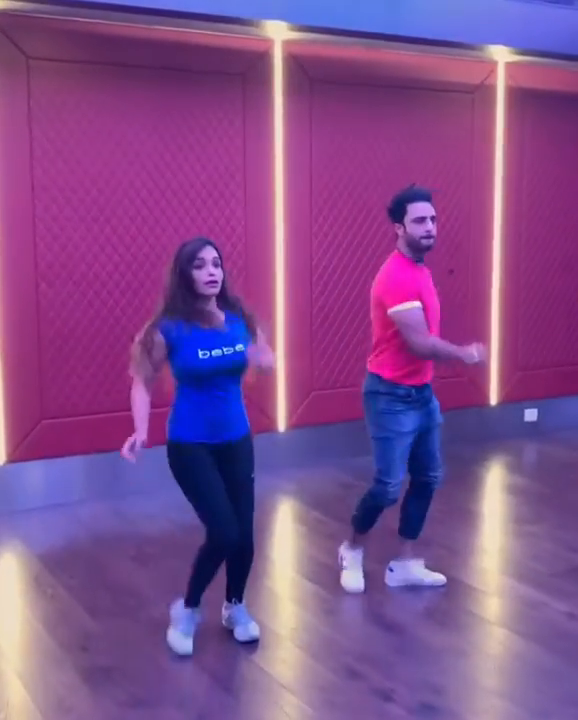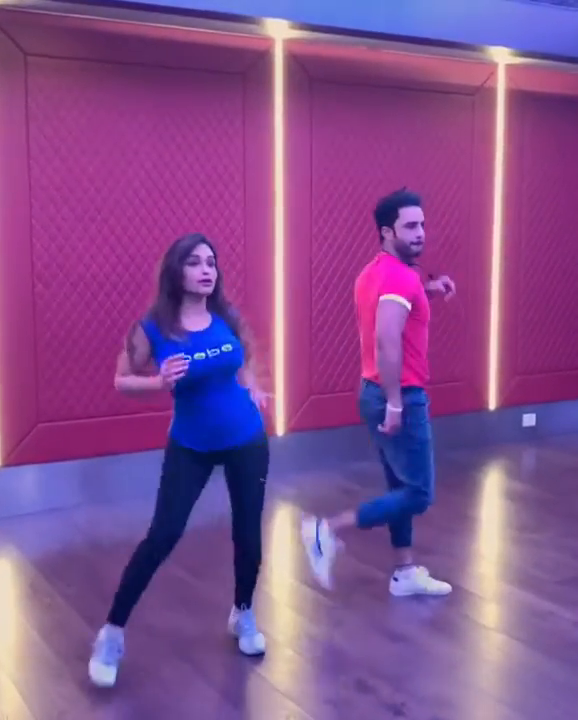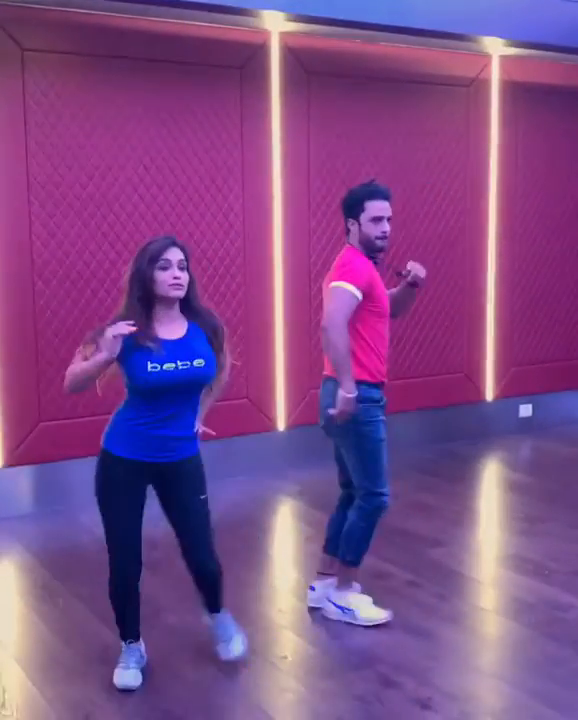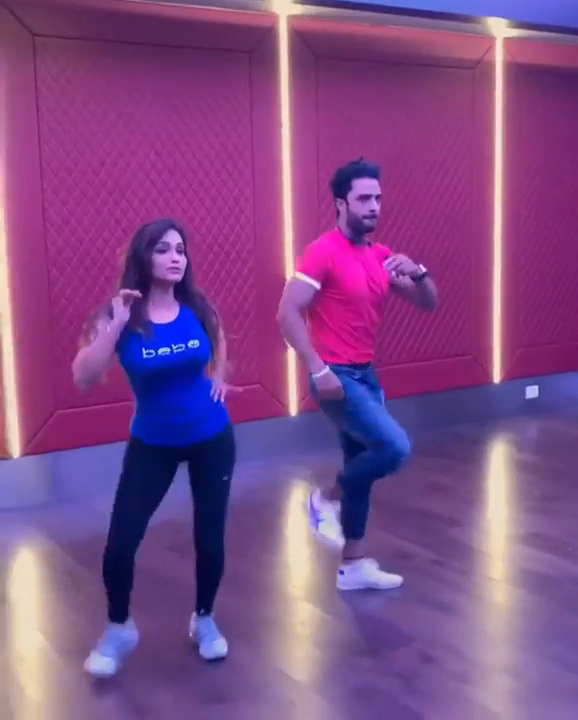
dt=0.4s
person 1, frame 1
left shoulder: (237, 317)
right shoulder: (168, 328)
left elbow: (261, 355)
right elbow: (140, 379)
left wrist: (262, 357)
right wrist: (139, 430)
left hip: (235, 437)
right hip: (189, 443)
left knee: (243, 534)
right knee: (225, 533)
left ankle: (235, 607)
right ankle: (187, 610)
person 1, frame 2
left shoulder: (227, 318)
right shoulder: (152, 329)
right elbow: (121, 380)
left wrist: (251, 386)
right wrist: (158, 381)
left hip: (246, 441)
right hip: (189, 447)
left knee: (247, 536)
right knee: (161, 537)
left ankle: (243, 616)
right ankle: (112, 634)
person 1, frame 3
left shoulder: (205, 326)
right shoulder: (127, 333)
left elbow: (221, 371)
right elbow: (72, 383)
left wrist: (199, 413)
right wrist: (106, 354)
left hip: (180, 458)
right hip: (123, 461)
left knee: (201, 556)
right knee: (126, 563)
left ankle: (219, 617)
right ankle: (132, 647)
person 1, frame 4
left shoulder: (197, 309)
right shoulder: (119, 314)
right elbow: (82, 378)
left wrist: (216, 380)
right wrist: (116, 325)
left hip: (212, 438)
right hip: (152, 444)
left knee: (210, 535)
right knee: (121, 542)
left ankle: (204, 620)
right ankle: (118, 628)
person 2, frame 1
left shoulder: (418, 271)
right shoulder: (396, 277)
right elbow: (419, 343)
left wrist: (448, 352)
right wrist: (465, 354)
left hip: (419, 391)
right hip: (390, 393)
left knee: (426, 480)
right knee: (388, 485)
left ankle: (404, 564)
right ankle: (353, 549)
person 2, frame 2
left shoulder: (377, 272)
right shoulder: (398, 275)
right elbow: (386, 341)
left wrist: (426, 292)
right wrist: (395, 403)
left hip: (380, 394)
right hip: (402, 398)
left knee: (404, 483)
right knee: (418, 494)
left ankle: (407, 575)
right ankle: (329, 530)
person 2, frame 3
left shoulder: (359, 268)
right shoulder: (354, 267)
left elbow: (391, 310)
right elbow: (331, 324)
left wrist: (408, 286)
right wrist: (345, 386)
left hip: (358, 396)
right hip: (355, 398)
left knee: (356, 492)
right knee: (372, 497)
left ankle: (324, 584)
right ankle: (341, 593)
person 2, frame 4
left shoulder: (382, 256)
right shoulder: (322, 254)
left elbow: (429, 303)
right elbow: (288, 313)
left wrist: (417, 273)
right wrist: (318, 369)
left hip: (366, 375)
right hip: (337, 378)
left knee: (365, 464)
right knee: (395, 448)
left ankle: (355, 566)
right ankle: (327, 500)
